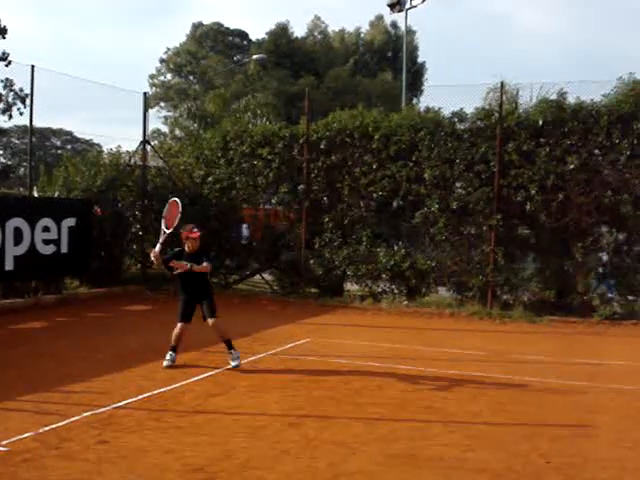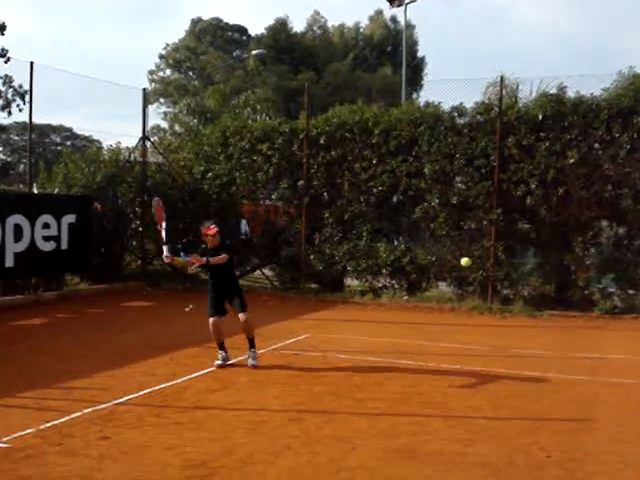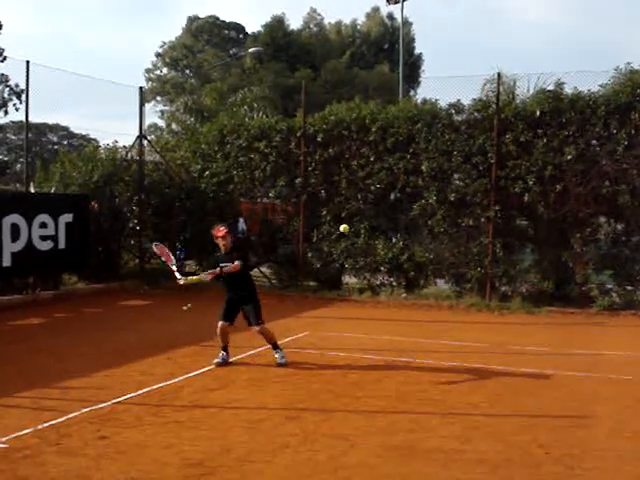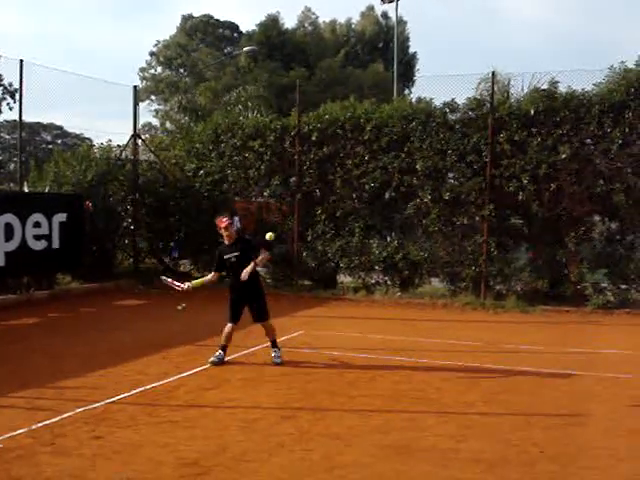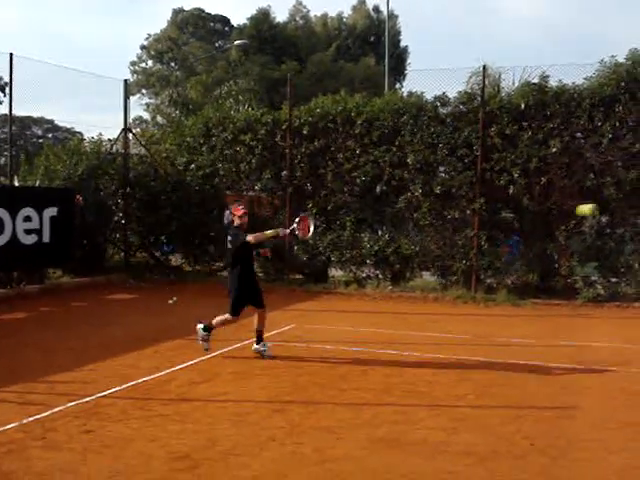
dt=0.2s
person 1, frame 1
left shoulder: (202, 252)
right shoulder: (178, 253)
left elbow: (207, 268)
right elbow: (159, 262)
left wrist: (188, 267)
right wrist: (156, 256)
left hip: (205, 293)
right hip: (188, 294)
left knee: (213, 322)
right knee: (181, 326)
left ankle: (232, 352)
right ankle: (172, 353)
person 1, frame 2
left shoulder: (225, 247)
right shoulder: (203, 250)
left elbow: (223, 259)
left wrist: (205, 260)
left hip: (232, 287)
right hip: (215, 290)
left knee: (244, 318)
right knee: (213, 322)
left ankle: (252, 351)
right ankle: (223, 353)
person 1, frame 3
left shoulder: (240, 250)
right shoulder: (219, 258)
left elbow: (236, 266)
right elbow: (213, 276)
left wrist: (217, 271)
left hip: (248, 296)
right hip: (232, 296)
left knee: (259, 327)
right knee: (222, 326)
left ankle: (277, 350)
right ankle: (224, 353)
person 1, frame 4
left shoulder: (245, 241)
right shoulder: (221, 252)
left elbow: (266, 254)
right elbow: (215, 276)
left wrist: (251, 266)
right wrist: (193, 284)
left hip: (254, 288)
right hip: (236, 291)
left knee: (265, 322)
right knee: (232, 325)
left ankle: (275, 349)
right ankle: (222, 352)
person 1, frame 5
left shoulder: (242, 232)
right shoulder: (235, 232)
right elbow: (252, 239)
right wrist: (276, 232)
left hip: (249, 278)
right hip: (238, 281)
left knee: (261, 311)
right knee: (233, 316)
left ankle: (259, 344)
right ankle: (205, 328)
